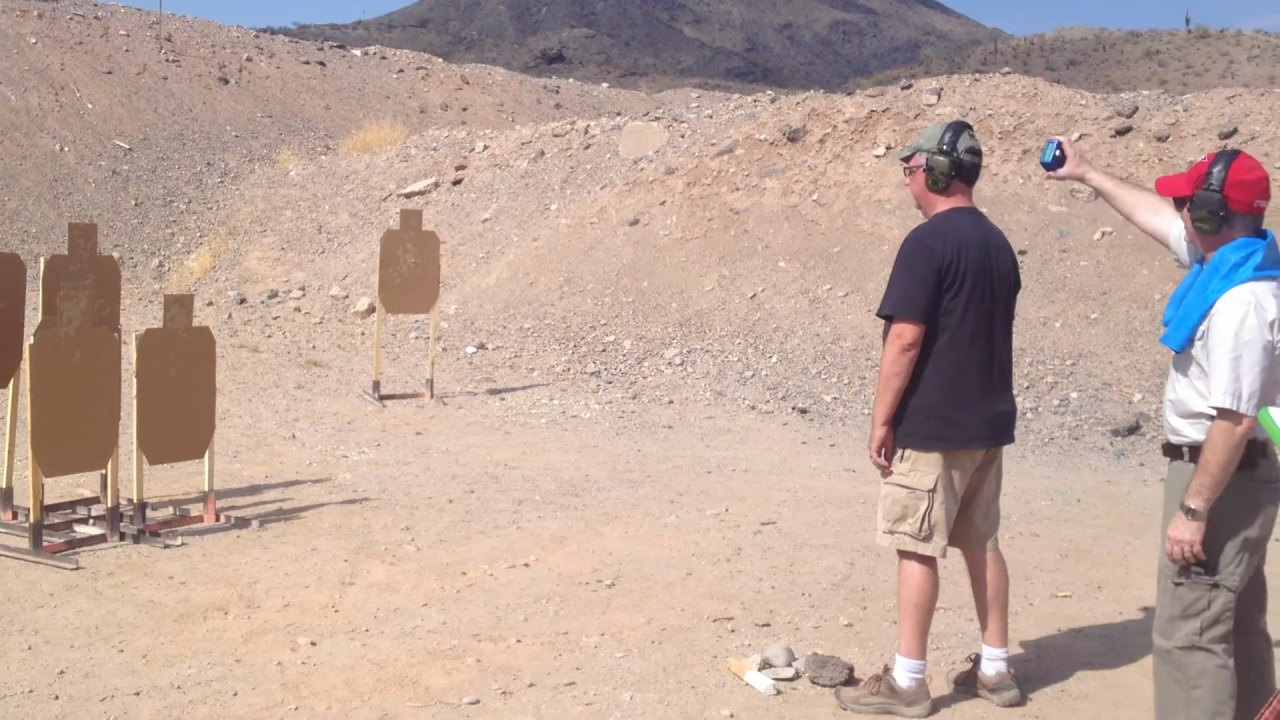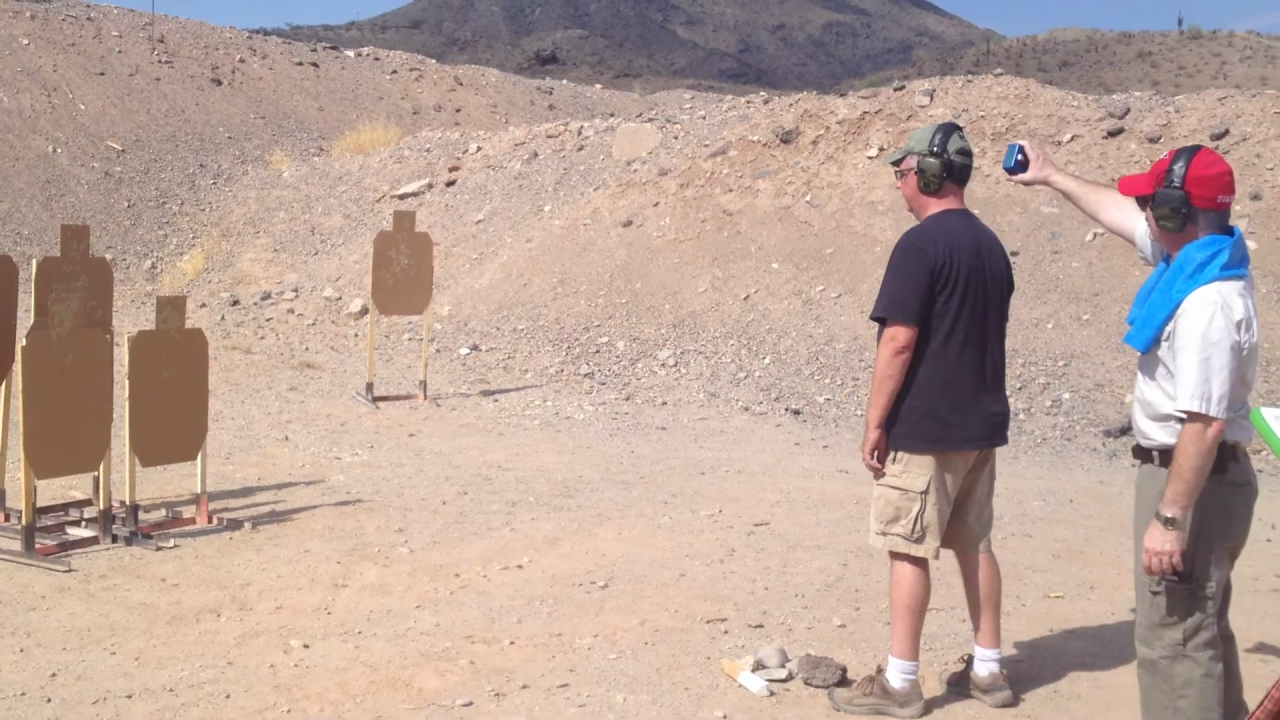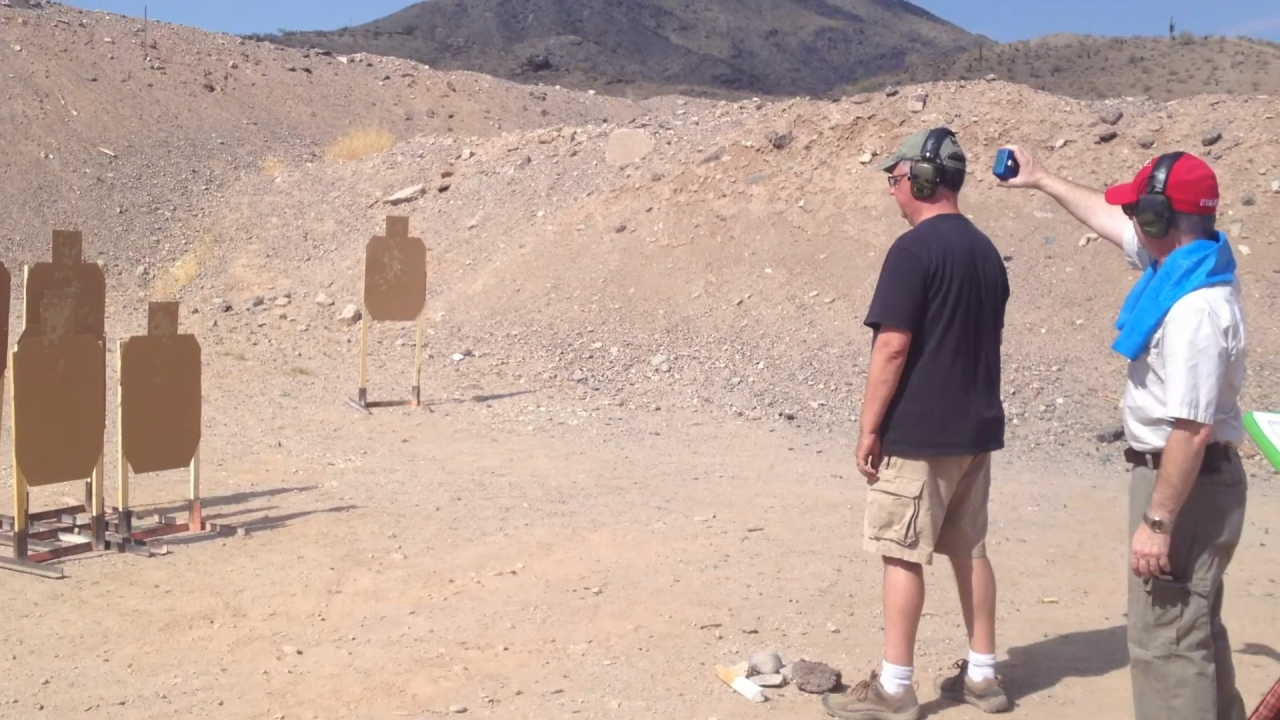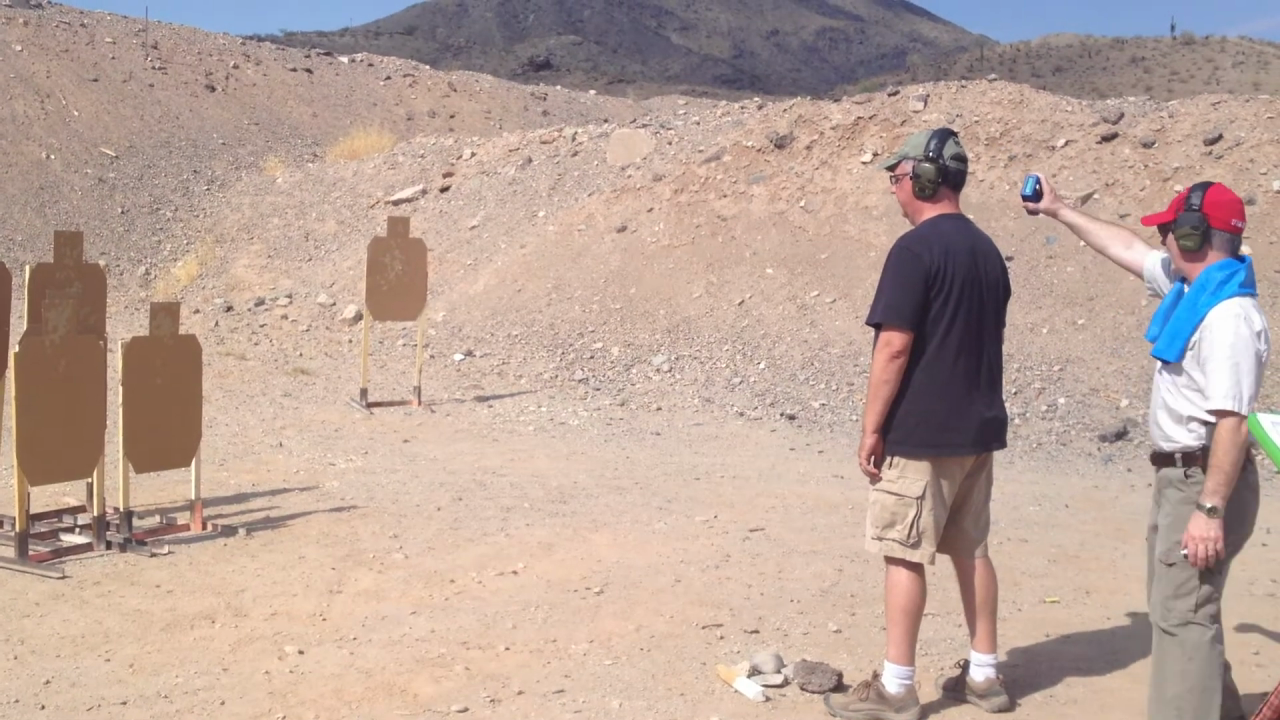
dt=0.5s
person 1, frame 1
left shoulder: (928, 241)
right shoulder: (998, 242)
left elbow: (906, 338)
left wrist: (881, 420)
left hip: (931, 426)
right hip: (987, 421)
left knee: (917, 548)
right knee: (981, 542)
right ankle: (995, 668)
person 1, frame 2
left shoulder: (920, 244)
right shoulder: (991, 244)
left elbow: (899, 341)
left wrist: (875, 423)
left hip: (924, 427)
right hip: (980, 424)
left knee: (909, 549)
right knee: (974, 543)
right ankle: (987, 669)
person 1, frame 3
left shoulder: (914, 249)
right shoulder: (986, 250)
left elbow: (893, 346)
left wrist: (869, 428)
left hip: (918, 434)
right hip: (975, 429)
left knee: (902, 555)
right knee: (968, 549)
person 1, frame 4
left shoulder: (916, 249)
right shoulder: (987, 249)
left elbow: (894, 346)
left wrist: (872, 429)
left hip: (920, 432)
right hip: (977, 429)
left knee: (904, 555)
right knee: (971, 548)
person 2, frame 1
right shoulder: (1226, 265)
right elbow: (1152, 213)
left wrist: (1192, 510)
right wrist: (1087, 174)
left hip: (1221, 479)
right hip: (1230, 477)
left knee: (1189, 634)
person 2, frame 2
left shoulder: (1207, 302)
right shoulder: (1194, 261)
left elbow: (1205, 424)
right elbow: (1117, 210)
left wrist: (1168, 519)
right wrist: (1052, 176)
left hip: (1192, 482)
right hip: (1197, 478)
left knee: (1171, 639)
right knee: (1201, 627)
person 2, frame 3
left shoulder: (1195, 309)
right shoulder: (1183, 266)
left elbow: (1192, 429)
right elbow: (1106, 216)
left wrist: (1155, 522)
right wrist: (1042, 178)
left hip: (1186, 486)
right hip: (1183, 479)
left knee: (1165, 640)
right knee: (1195, 626)
person 2, frame 4
left shoulder: (1229, 315)
right shoulder: (1194, 289)
left elbow: (1233, 422)
right elbow: (1127, 249)
left wrist: (1209, 511)
right wrist: (1060, 211)
left hip: (1204, 482)
right hip: (1183, 476)
left knee: (1180, 616)
right knee: (1186, 600)
